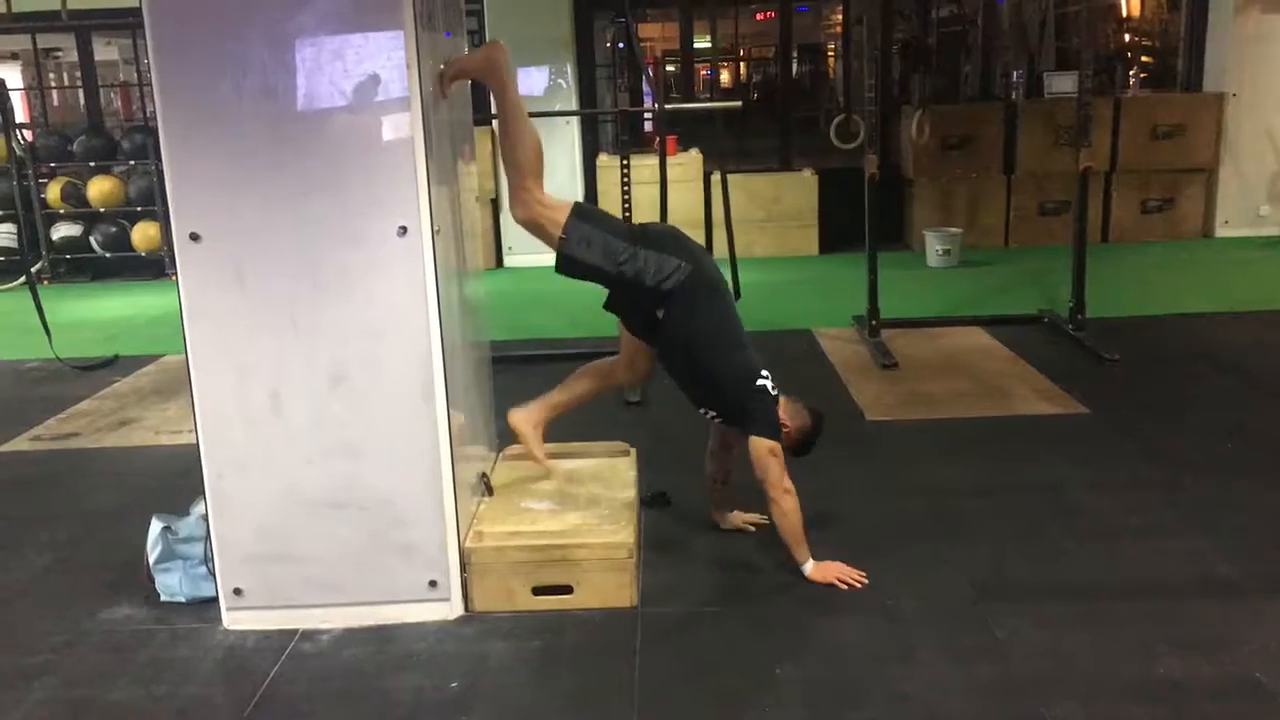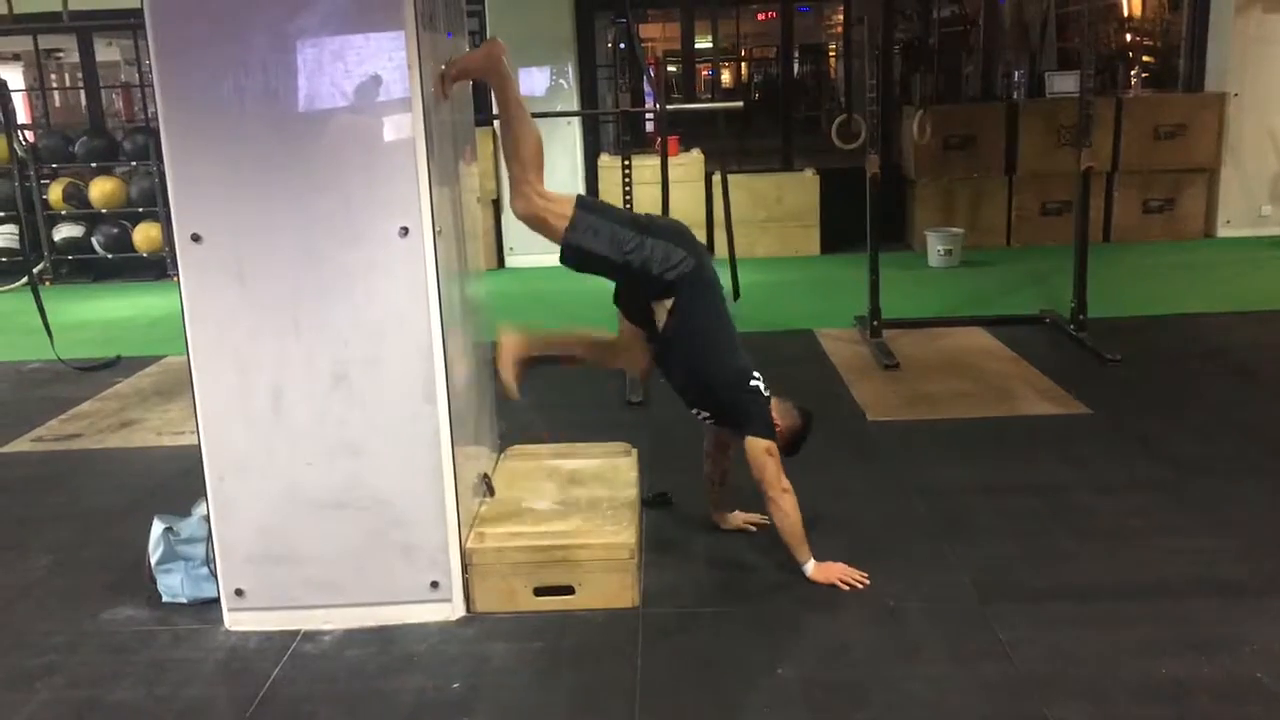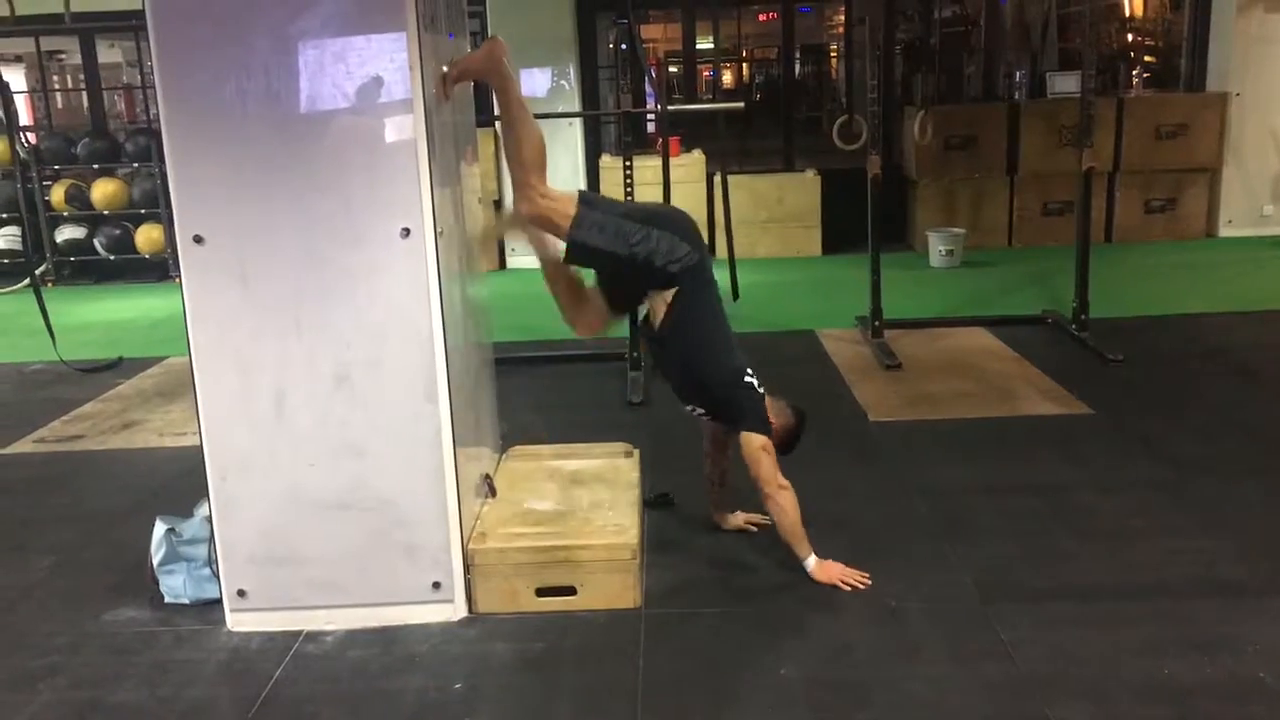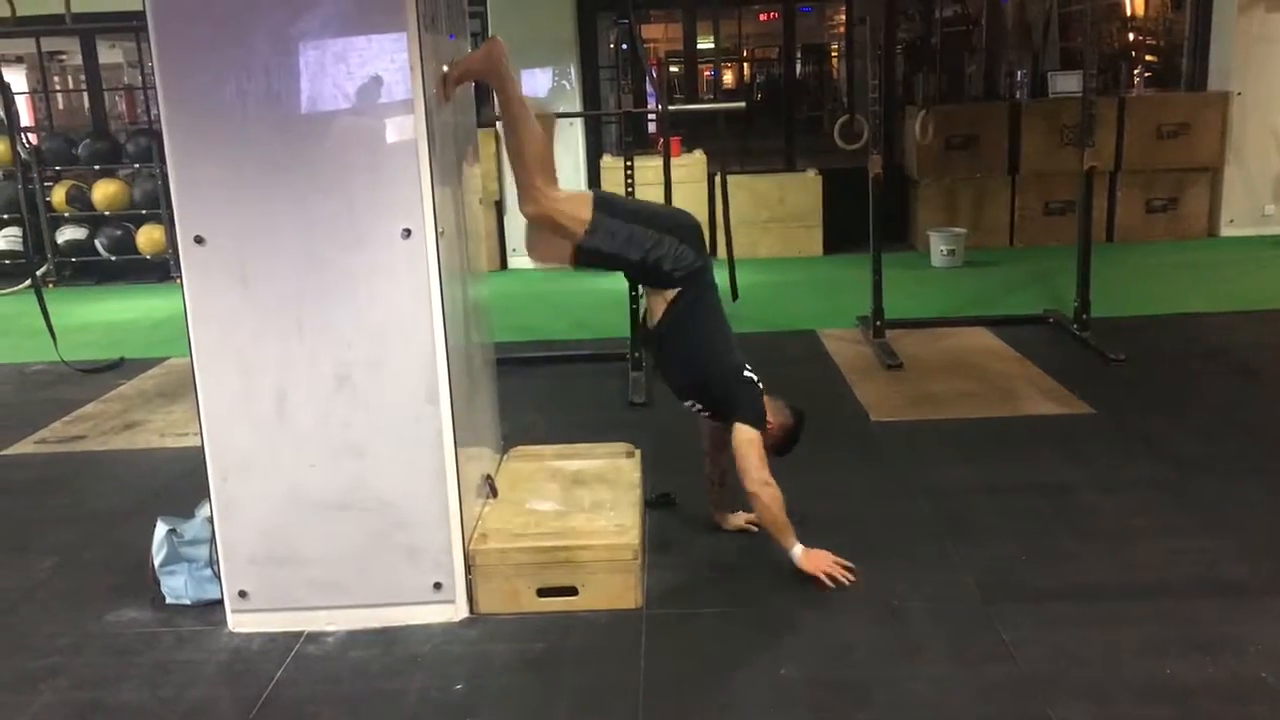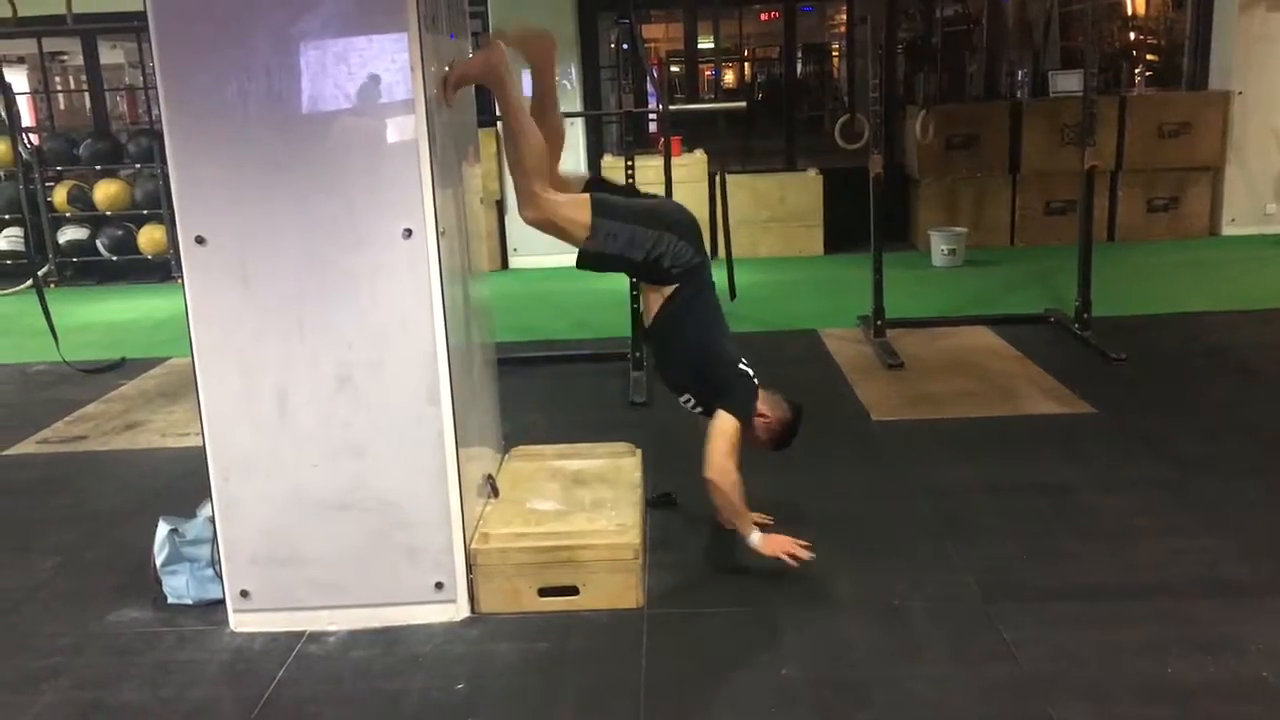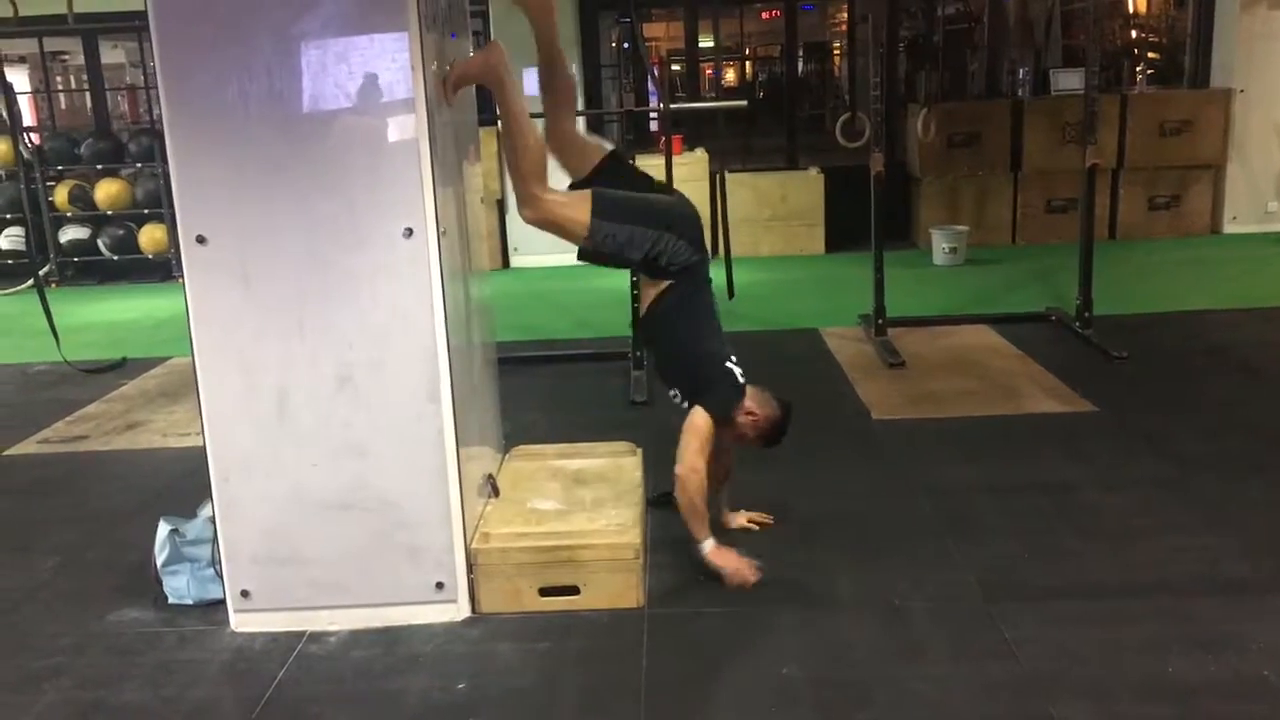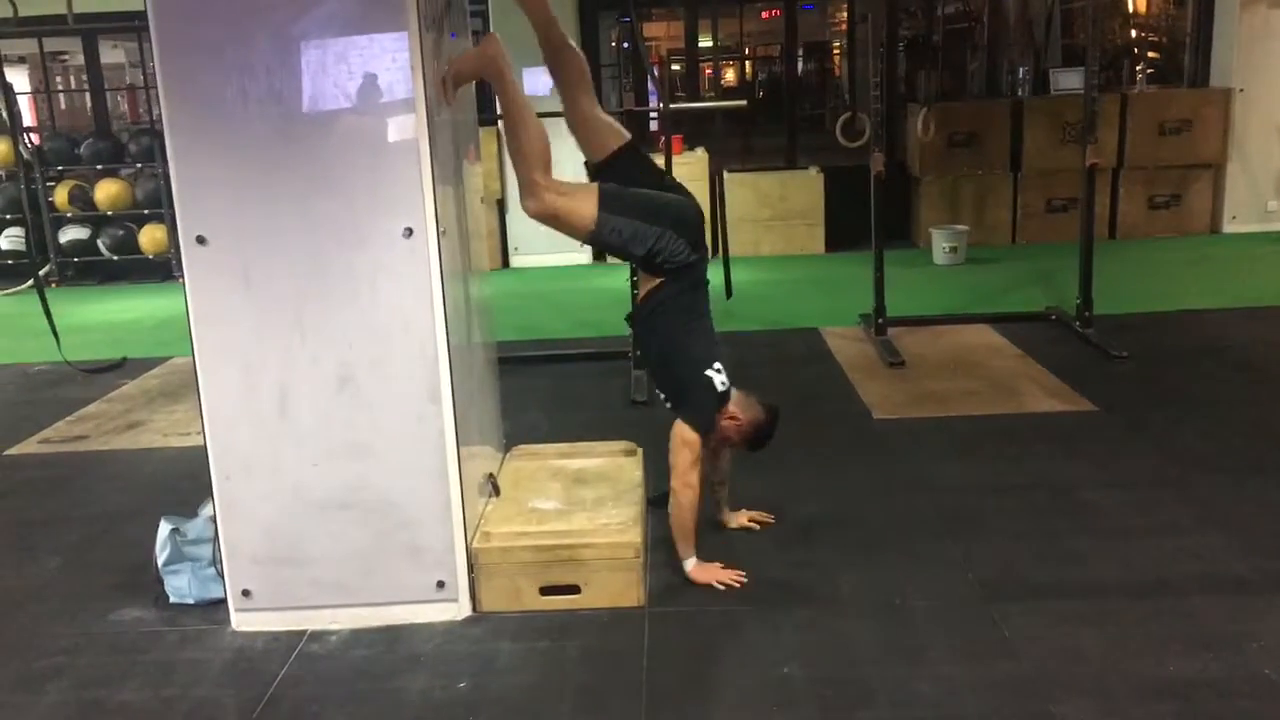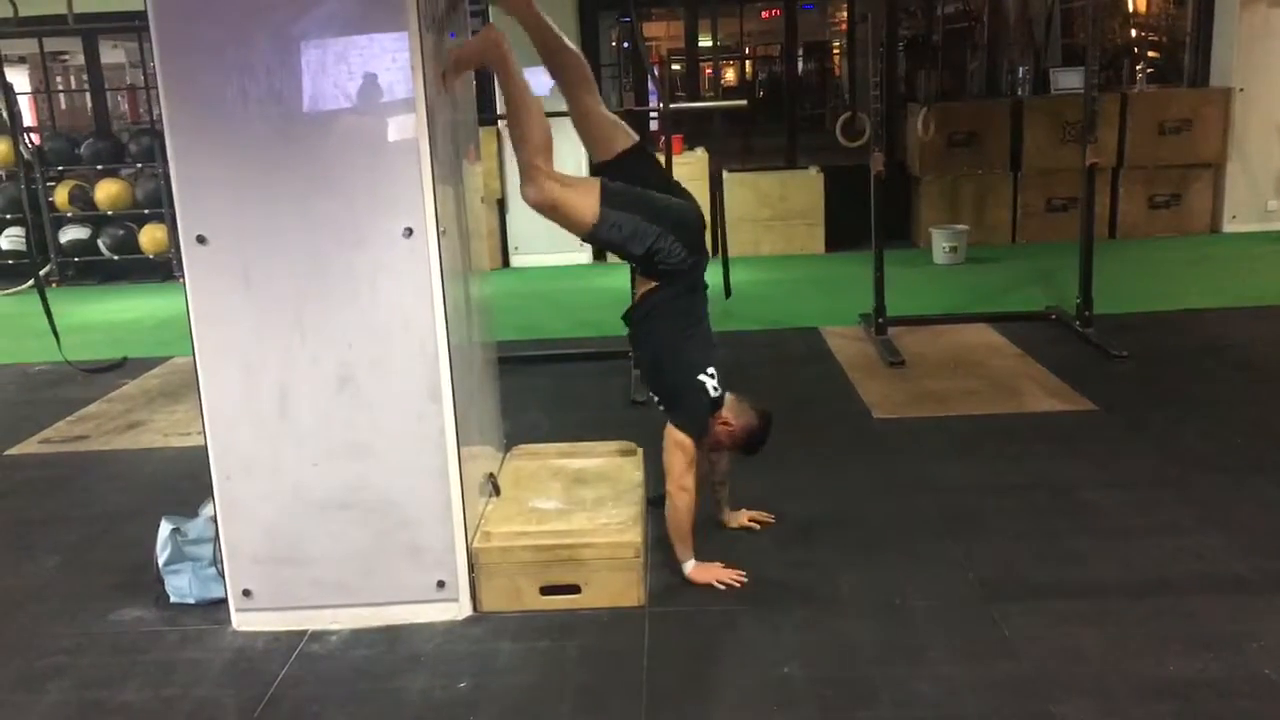
dt=0.1s
person 1, frame 1
left shoulder: (745, 398)
right shoulder: (759, 406)
left elbow: (720, 447)
right elbow: (780, 491)
left wrist: (721, 511)
right wrist: (809, 565)
left hip: (669, 273)
right hip: (668, 275)
left knee: (633, 366)
right knee: (530, 205)
left ankle: (534, 415)
right ankle: (498, 72)
person 1, frame 2
left shoulder: (734, 398)
right shoulder: (751, 407)
left elbow: (716, 451)
right elbow: (778, 491)
left wrist: (720, 512)
right wrist: (811, 564)
left hip: (666, 267)
right hip: (667, 266)
left knee: (636, 358)
right knee: (531, 201)
left ankle: (525, 344)
right ankle: (498, 70)
person 1, frame 3
left shoulder: (730, 397)
right shoulder: (744, 402)
left elbow: (714, 450)
right elbow: (775, 487)
left wrist: (721, 512)
right wrist: (812, 562)
left hip: (666, 259)
right hip: (669, 257)
left knee: (590, 320)
right knee: (535, 201)
left ankle: (534, 235)
right ankle: (498, 70)
person 1, frame 4
left shoulder: (729, 396)
right shoulder: (744, 403)
left elbow: (713, 448)
right elbow: (759, 484)
left wrist: (725, 511)
right wrist: (796, 549)
left hip: (670, 252)
right hip: (669, 252)
left knee: (550, 246)
right knee: (539, 206)
right ankle: (498, 70)
person 1, frame 5
left shoulder: (724, 387)
right shoulder: (737, 395)
left elbow: (715, 471)
right elbow: (719, 473)
left wrist: (733, 513)
right wrist: (753, 535)
left hip: (665, 242)
right hip: (668, 252)
left knee: (545, 181)
right knee: (538, 203)
left ankle: (541, 63)
right ankle: (499, 73)
person 1, frame 6
left shoulder: (725, 389)
right shoulder: (720, 389)
left elbow: (714, 450)
right elbow: (687, 472)
left wrist: (726, 510)
right wrist: (708, 545)
left hip: (671, 239)
right hip: (669, 245)
left knee: (563, 141)
right knee: (538, 205)
right ankle: (498, 72)
person 1, frame 7
left shoulder: (712, 391)
right shoulder: (705, 398)
left elbow: (712, 454)
right elbow: (683, 483)
left wrist: (726, 512)
right wrist: (691, 563)
left hip: (671, 221)
right hip: (670, 241)
left knee: (586, 108)
right knee: (542, 197)
right ankle: (497, 64)
person 1, frame 8
left shoulder: (709, 396)
right shoulder: (698, 401)
left elbow: (711, 454)
right elbow: (681, 487)
left wrist: (728, 511)
right wrist: (691, 565)
left hip: (672, 226)
right hip: (672, 237)
left knee: (589, 101)
right knee: (542, 189)
right ankle: (498, 53)
